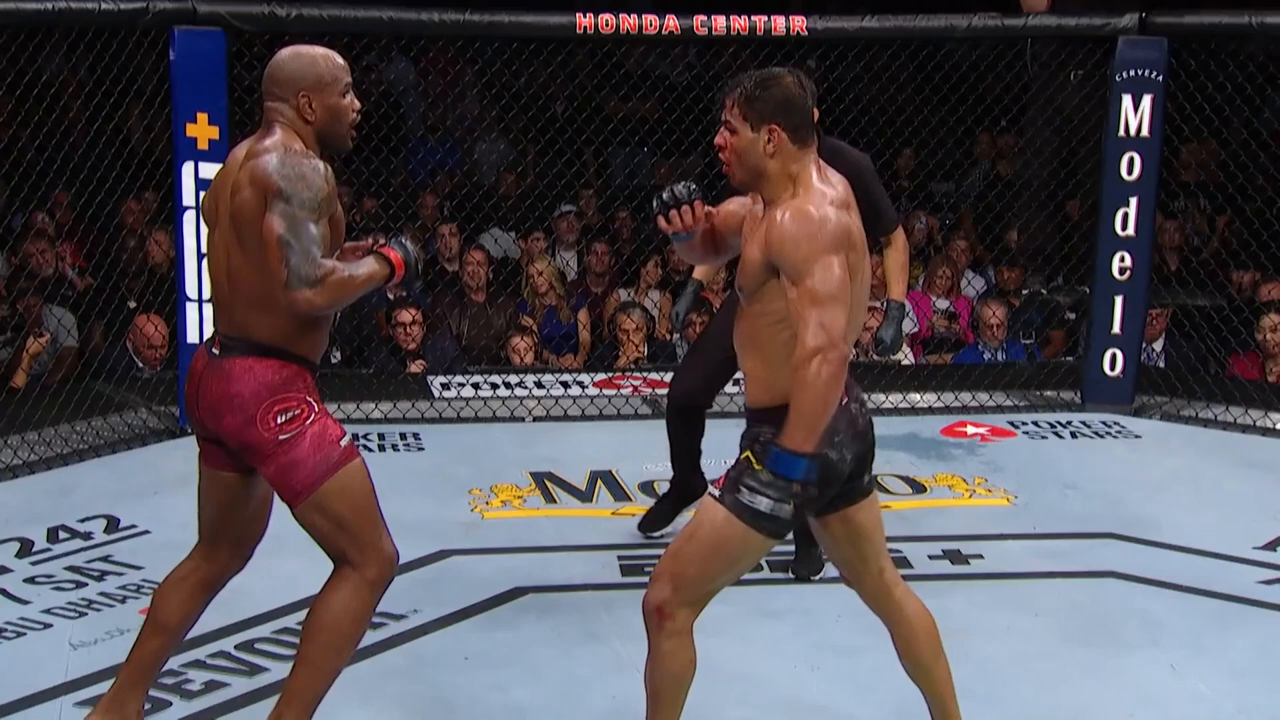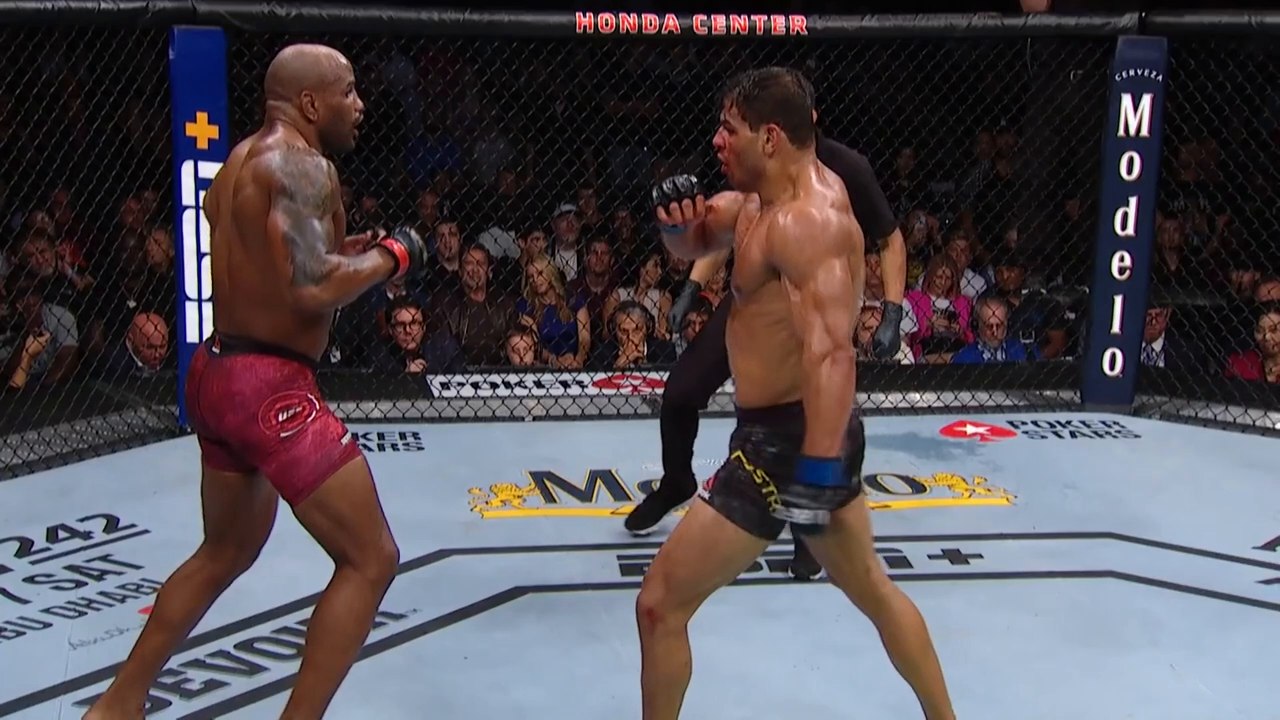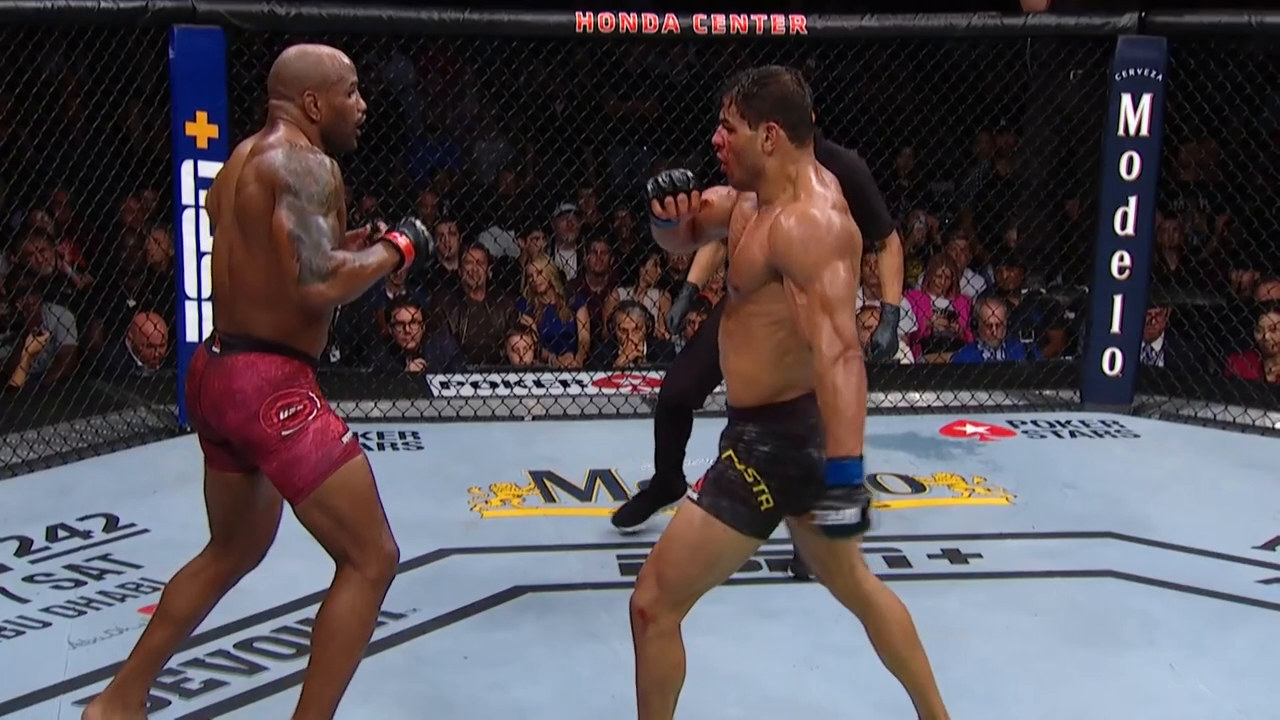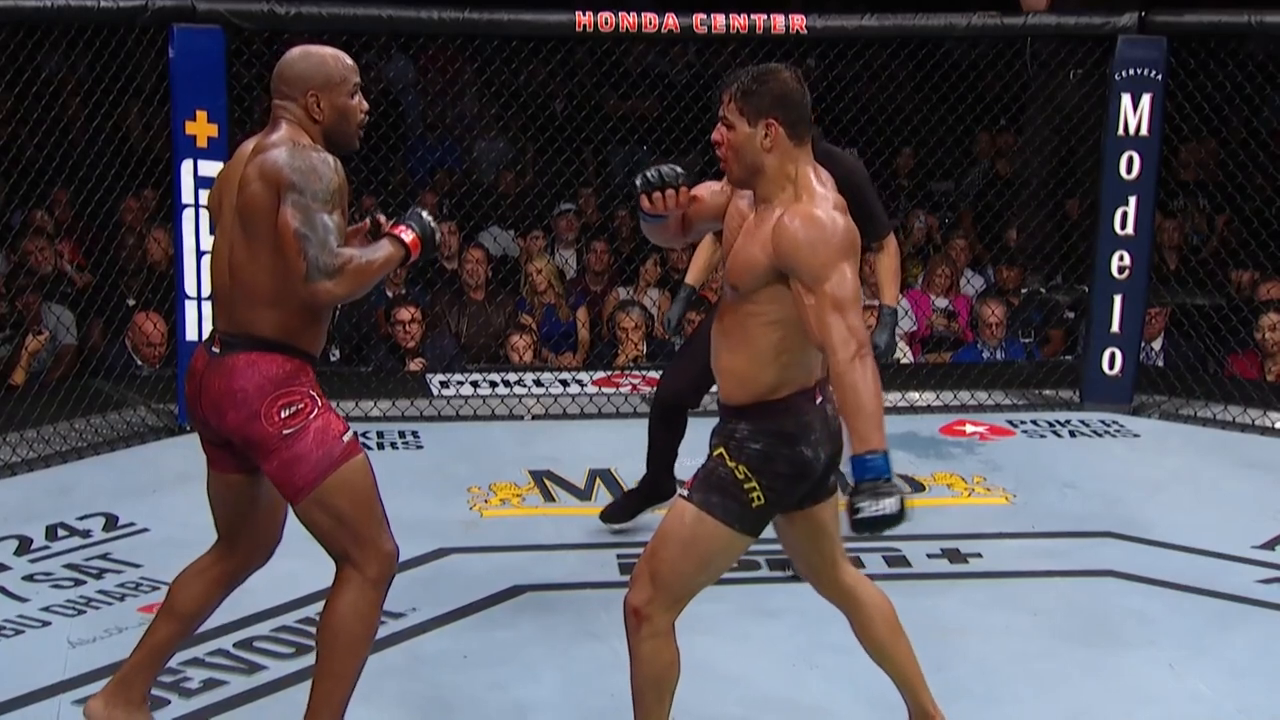
dt=0.7s
person 1, frame 1
left shoulder: (239, 162)
right shoulder: (298, 167)
right elbow: (307, 293)
left wrist: (343, 255)
right wrist: (386, 262)
left hip: (217, 374)
right hip: (268, 388)
left knee: (220, 554)
right knee: (369, 560)
person 1, frame 2
left shoulder: (241, 161)
right shoulder: (301, 164)
right elbow: (311, 290)
left wrist: (346, 250)
right wrist: (389, 256)
left hip: (218, 372)
right hip: (269, 386)
left knee: (226, 553)
right knee: (370, 560)
person 1, frame 3
left shoulder: (243, 159)
right shoulder: (305, 163)
right elbow: (317, 287)
left wrist: (351, 245)
right wrist: (395, 248)
left hip: (219, 372)
right hip: (269, 385)
left knee: (234, 551)
right knee: (371, 559)
person 1, frame 4
left shoulder: (245, 159)
right shoulder: (309, 163)
right elbow: (324, 283)
left wrist: (355, 240)
right wrist: (403, 240)
left hip: (218, 372)
right hip: (270, 384)
left knee: (243, 548)
right knee: (370, 559)
person 2, frame 1
left shoulder: (805, 218)
right shoulder: (781, 194)
left elbow: (824, 352)
right elbow: (708, 244)
left wrist: (784, 467)
right wrist: (684, 226)
left hip: (796, 436)
right hip: (837, 424)
left knee: (667, 602)
right knee: (883, 587)
person 2, frame 2
left shoulder: (804, 221)
right shoulder: (767, 194)
left elbow: (830, 353)
right elbow: (695, 240)
left wrist: (817, 475)
right wrist: (678, 219)
left hip: (785, 438)
right hip: (813, 433)
left knee: (660, 604)
right knee: (871, 587)
person 2, frame 3
left shoulder: (807, 223)
right shoulder: (759, 191)
left elbow: (839, 353)
right elbow: (684, 237)
left wrist: (846, 473)
right wrist: (670, 213)
left hip: (775, 439)
right hip: (795, 427)
left knee: (653, 604)
right knee: (855, 584)
person 2, frame 4
left shoulder: (808, 224)
right shoulder: (752, 186)
left elbow: (849, 348)
right elbow: (676, 228)
left wrist: (872, 467)
right wrist: (659, 208)
left hip: (766, 437)
right hip: (797, 422)
left knee: (648, 605)
right knee: (835, 576)
person 3, frame 1
left shoulder: (848, 166)
left elbow: (893, 238)
left wrist: (894, 312)
right wrist: (693, 287)
right knee: (685, 392)
left ankle: (809, 533)
right ankle: (686, 484)
person 3, frame 2
left shoulder: (846, 168)
left elbow: (889, 240)
left wrist: (892, 315)
right wrist: (690, 290)
right knee: (680, 392)
right ankle: (676, 483)
person 3, frame 3
left shoulder: (843, 169)
left elbow: (888, 242)
left wrist: (889, 317)
right wrist: (688, 292)
right knee: (676, 393)
right ankle: (666, 483)
person 3, frame 4
left shoulder: (841, 170)
left elbow: (884, 243)
right elbow: (716, 234)
left wrist: (887, 318)
right wrist: (685, 294)
right knee: (672, 392)
right ankle: (657, 482)
